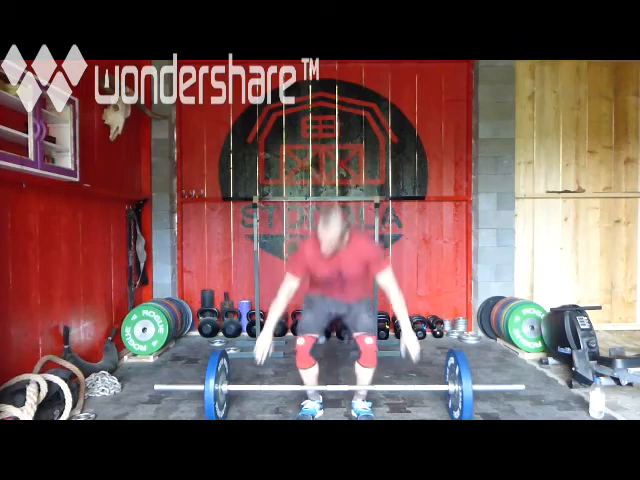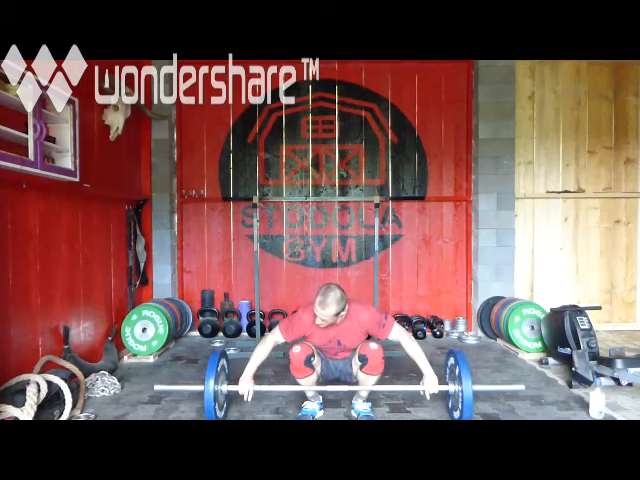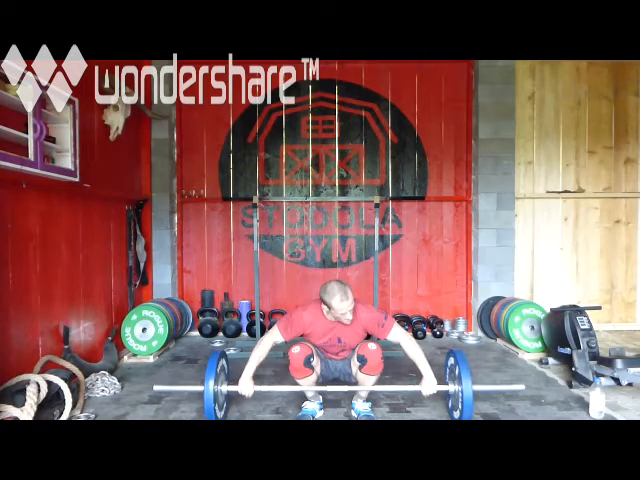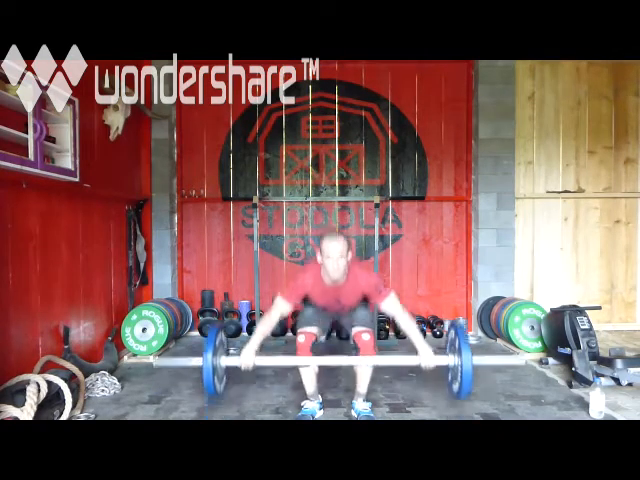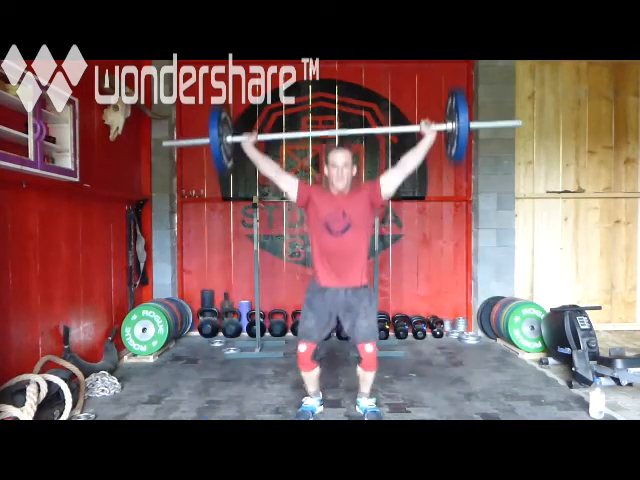
dt=1s
person 1, frame 1
left shoulder: (365, 247)
right shoulder: (308, 249)
left elbow: (391, 287)
right elbow: (287, 290)
left wrist: (407, 329)
right wrist: (267, 331)
left hip: (356, 299)
right hip: (320, 296)
left knee: (368, 344)
right knee: (303, 343)
left ankle: (360, 401)
right ankle: (313, 400)
person 1, frame 2
left shoulder: (364, 315)
right shoulder: (305, 317)
left elbow: (404, 337)
right elbow: (270, 339)
left wrist: (428, 374)
right wrist: (247, 376)
left hip: (352, 364)
right hip: (321, 364)
left knee: (374, 351)
right knee: (298, 352)
left ankle: (360, 401)
right ankle: (313, 401)
person 1, frame 3
left shoulder: (365, 313)
right shoulder: (305, 315)
left elbow: (404, 338)
right elbow: (268, 339)
left wrist: (428, 375)
right wrist: (247, 376)
left hip: (352, 364)
right hip: (320, 364)
left knee: (372, 350)
right knee: (297, 353)
left ankle: (360, 402)
right ankle: (312, 402)
person 1, frame 4
left shoulder: (364, 277)
right shoulder: (307, 277)
left elbow: (398, 310)
right elbow: (275, 311)
left wrist: (423, 348)
right wrist: (250, 348)
left hip: (356, 306)
right hip: (317, 306)
left knee: (365, 341)
right knee: (304, 341)
left ankle: (360, 402)
right ankle: (312, 402)
person 1, frame 5
left shoulder: (367, 196)
right shoulder: (312, 197)
left elbow: (402, 169)
right elbow: (275, 173)
left wrist: (428, 138)
right wrist: (249, 147)
left hip: (358, 290)
right hip: (321, 289)
left knee: (368, 353)
right knee: (305, 351)
left ankle: (365, 400)
right ankle: (313, 399)
